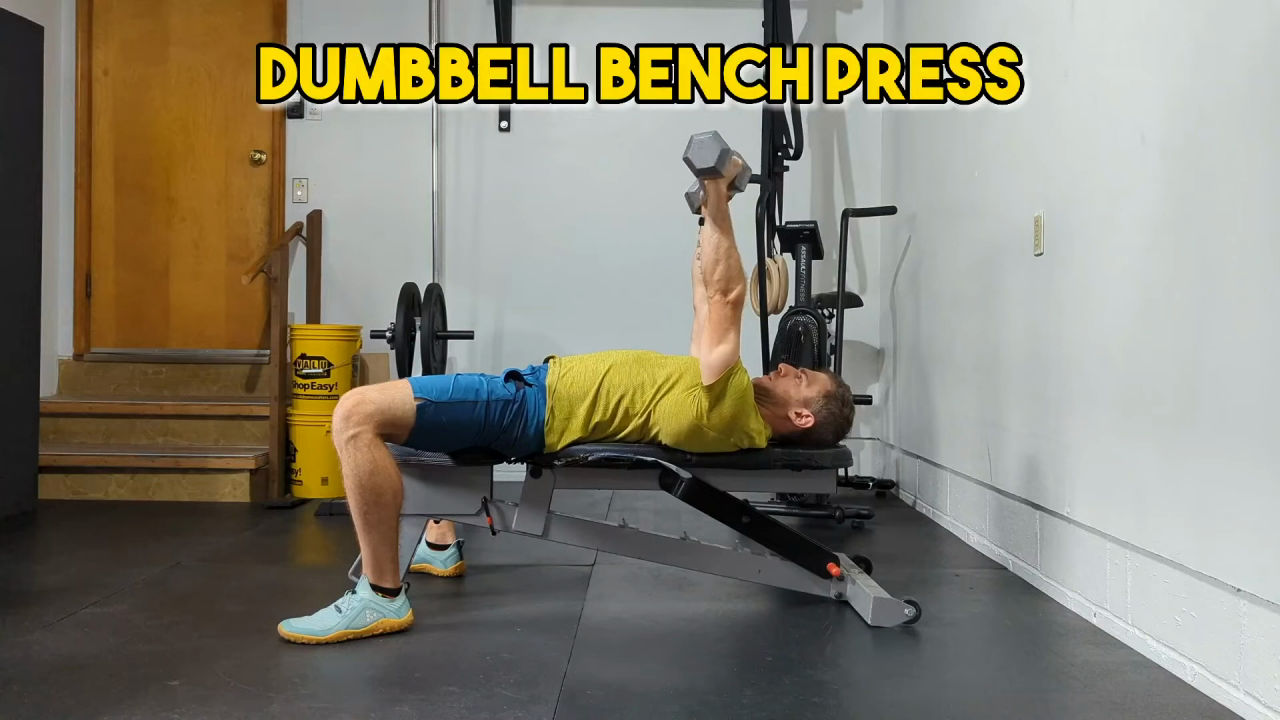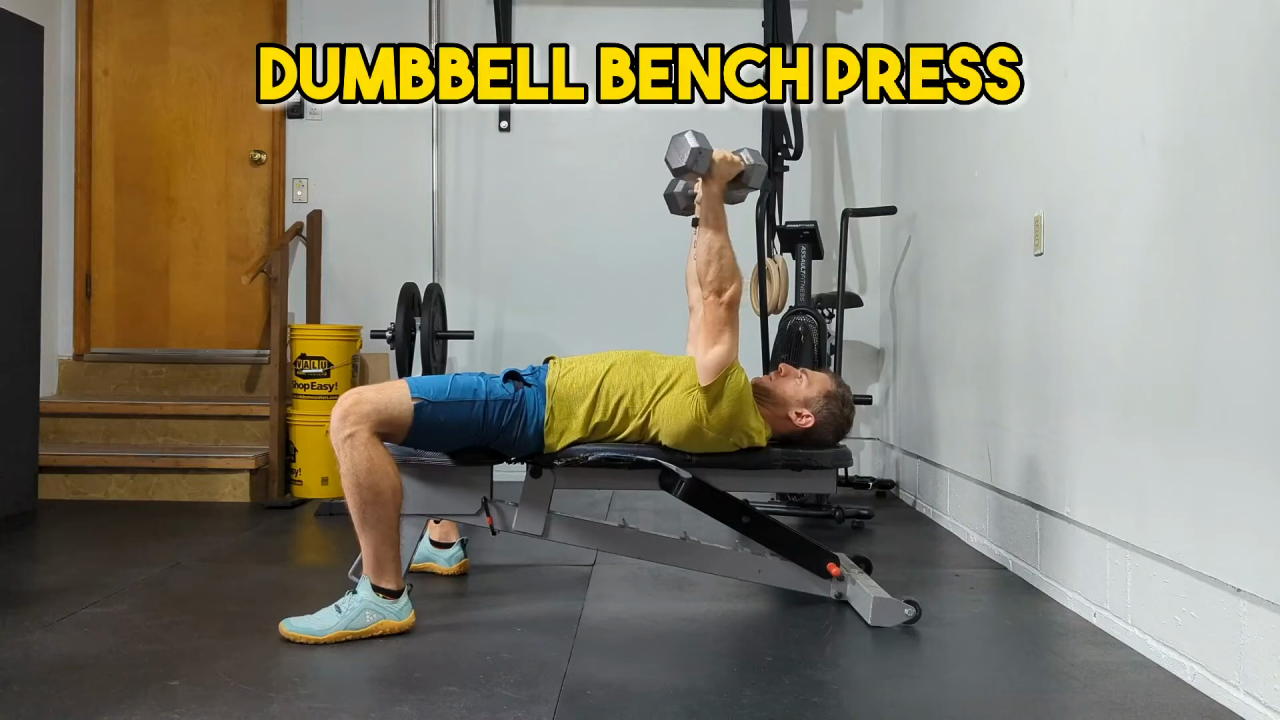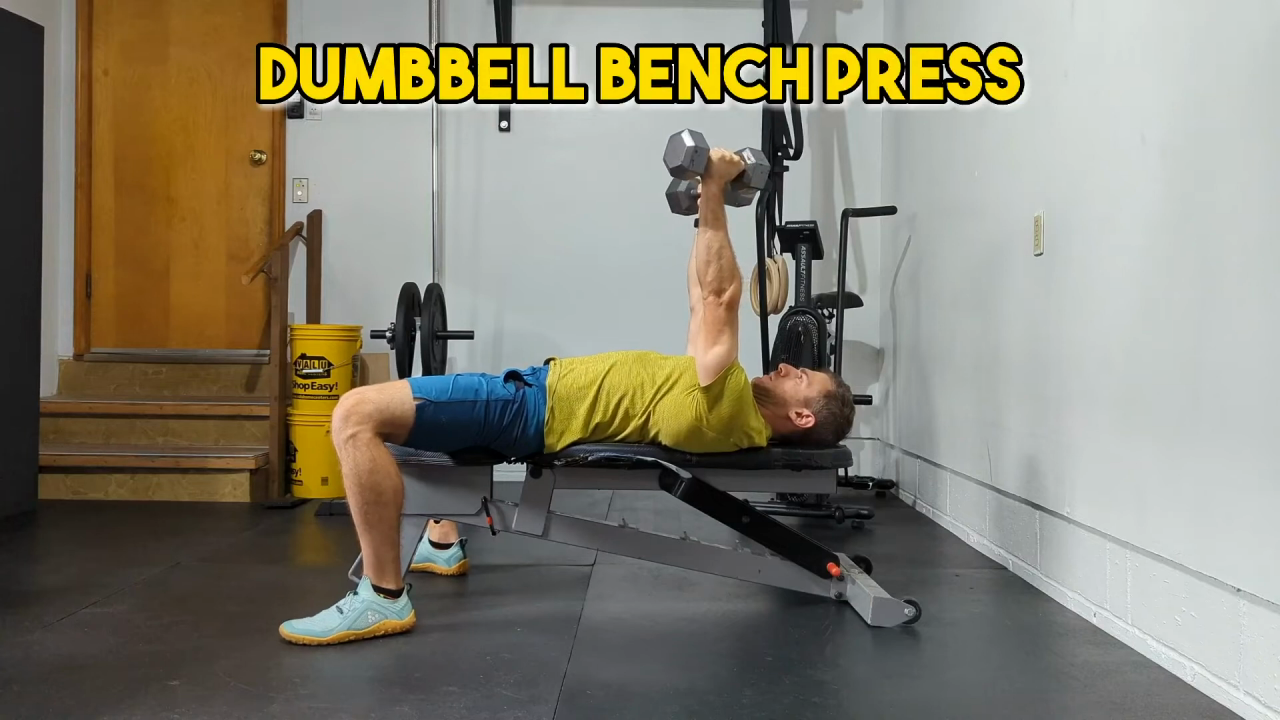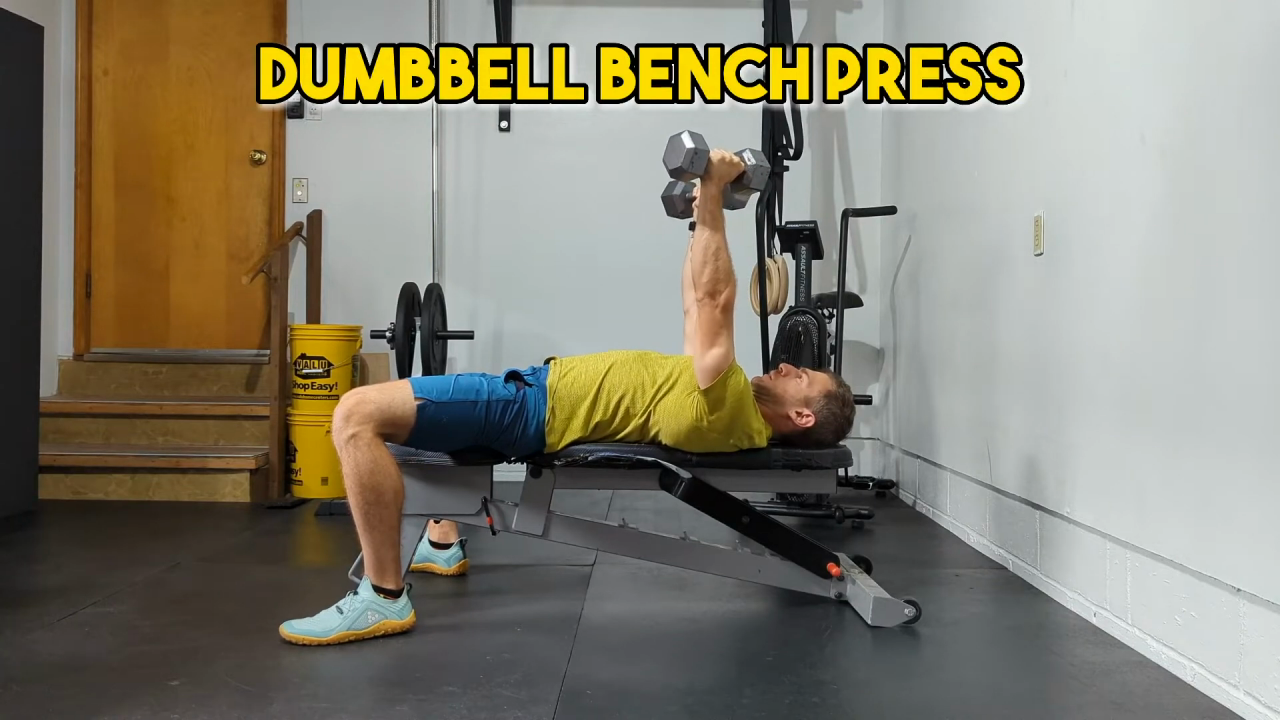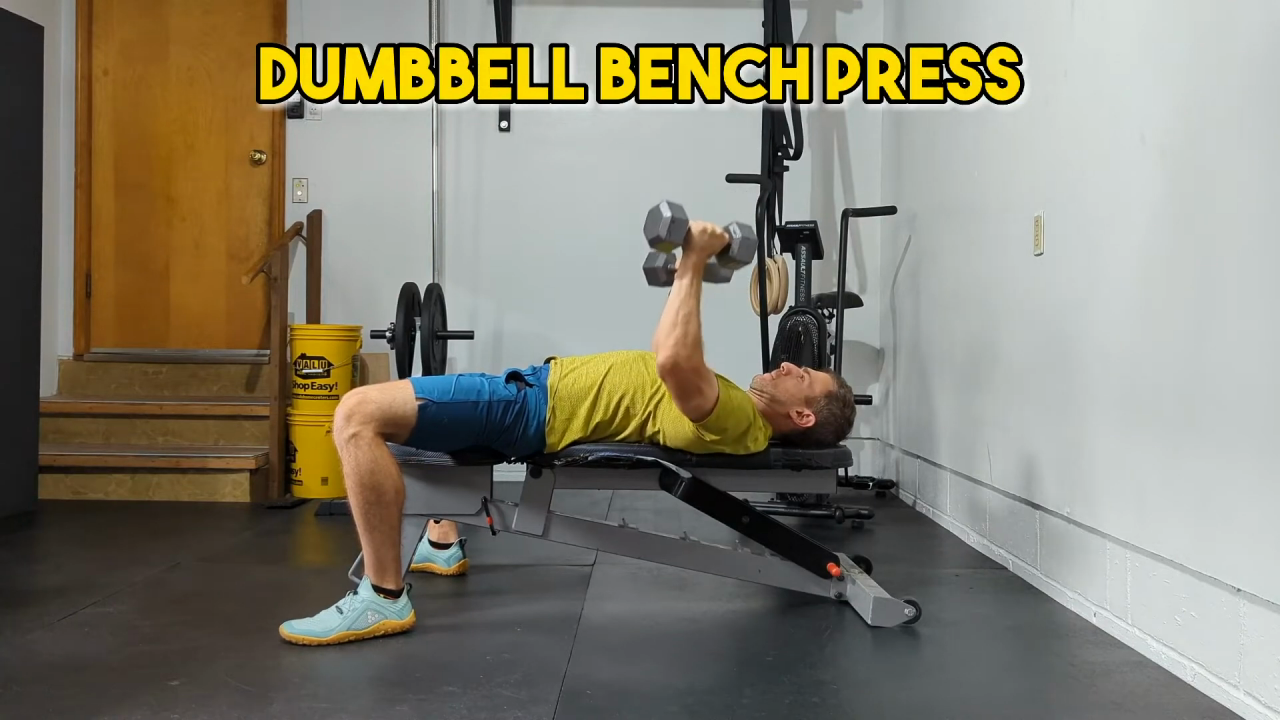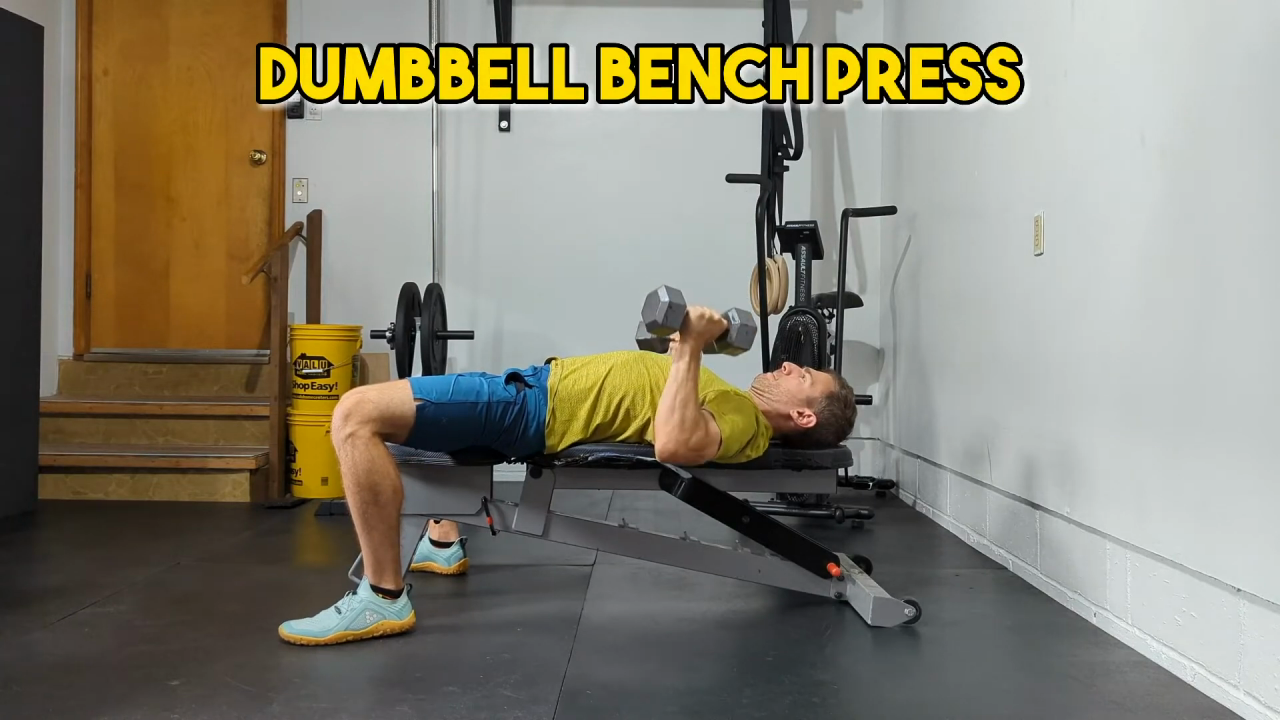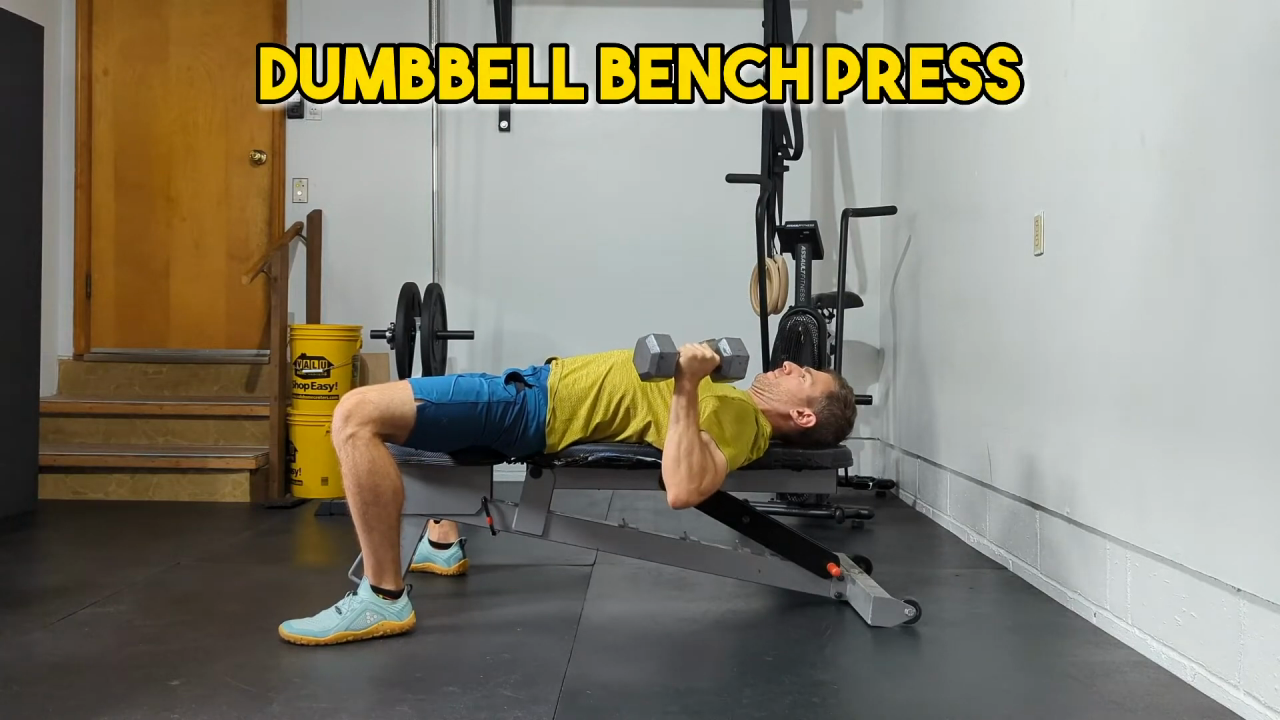
dt=0.5s
person 1, frame 1
left shoulder: (727, 417)
right shoulder: (736, 406)
left elbow: (726, 296)
right elbow: (708, 301)
left wrist: (718, 195)
right wrist: (710, 209)
left hip: (532, 408)
right hip: (545, 384)
left knee: (358, 414)
right knee: (409, 401)
left ankle: (382, 596)
right ankle: (439, 546)
person 1, frame 2
left shoulder: (727, 416)
right shoulder: (735, 406)
left elbow: (722, 296)
right elbow: (702, 303)
left wrist: (713, 193)
right wrist: (705, 207)
left hip: (531, 409)
right hip: (544, 383)
left knee: (355, 413)
right knee: (410, 399)
left ankle: (383, 595)
right ankle: (443, 543)
person 1, frame 3
left shoulder: (728, 415)
right shoulder: (734, 407)
left elbow: (720, 297)
right elbow: (705, 302)
left wrist: (713, 194)
right wrist: (707, 208)
left hip: (531, 409)
left knee: (357, 414)
right knee: (414, 401)
left ankle: (383, 597)
right ankle: (442, 543)
person 1, frame 4
left shoulder: (730, 417)
right shoulder: (735, 406)
left elbow: (713, 301)
right elbow: (700, 304)
left wrist: (711, 197)
right wrist: (703, 216)
left hip: (532, 408)
right hip: (544, 386)
left knee: (358, 415)
right knee: (411, 399)
left ankle: (383, 597)
right ankle: (442, 544)
person 1, frame 5
left shoulder: (736, 424)
right shoulder: (740, 410)
left elbow: (672, 361)
right elbow: (679, 357)
left wrist: (693, 266)
right wrist: (690, 268)
left hip: (536, 408)
right hip: (546, 385)
left knee: (359, 414)
right knee: (417, 402)
left ankle: (384, 598)
right ankle: (441, 546)
person 1, frame 6
left shoulder: (743, 424)
right shoulder: (736, 408)
left elbow: (672, 445)
left wrist: (690, 348)
right wrist: (689, 340)
left hip: (535, 407)
right hip: (544, 383)
left knee: (357, 413)
right knee: (419, 401)
left ankle: (383, 598)
right ankle: (442, 543)
person 1, frame 7
left shoulder: (740, 425)
right shoulder: (738, 407)
left elbow: (683, 490)
left wrist: (685, 387)
right wrist: (691, 378)
left hip: (535, 407)
left knee: (358, 414)
right knee: (418, 402)
left ankle: (383, 598)
right ankle: (441, 543)
